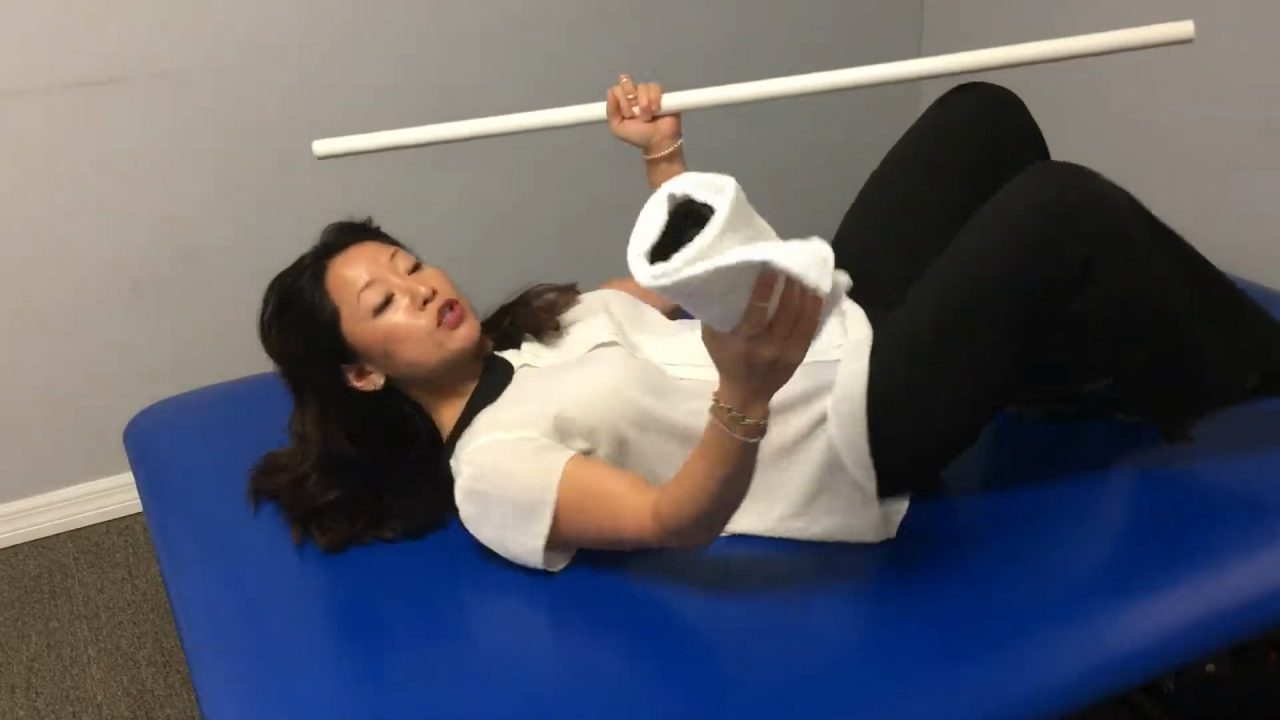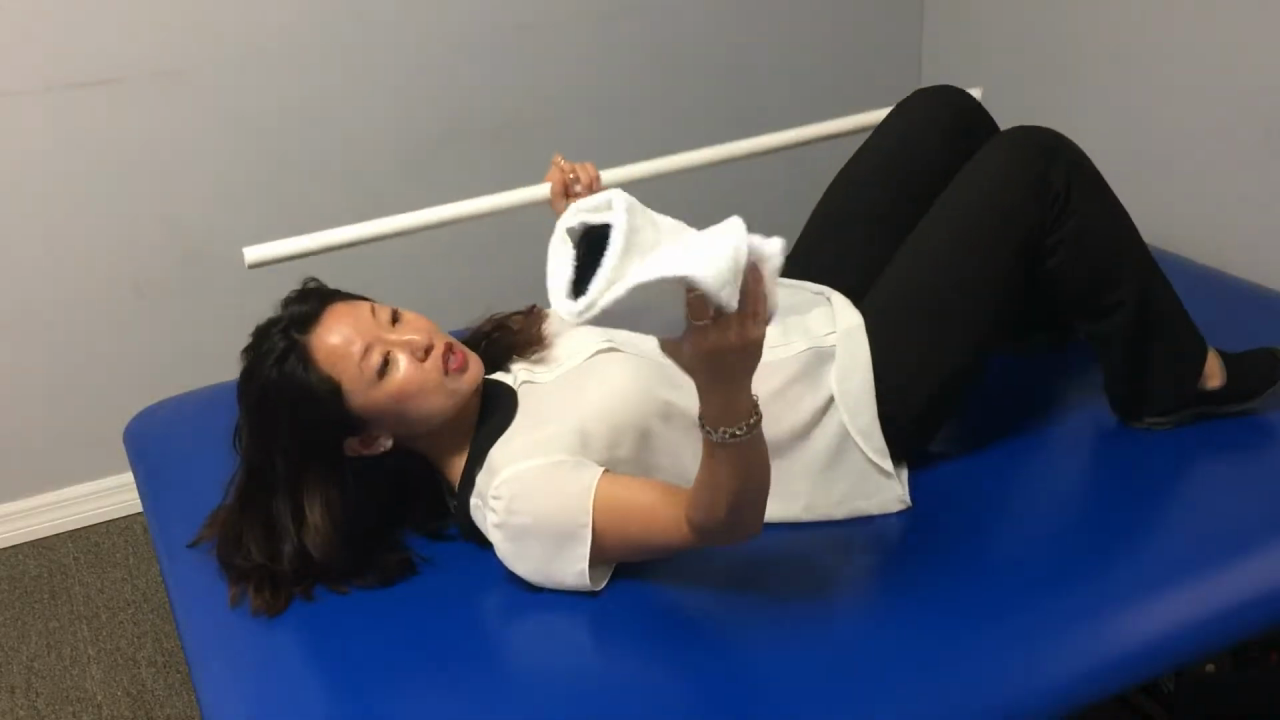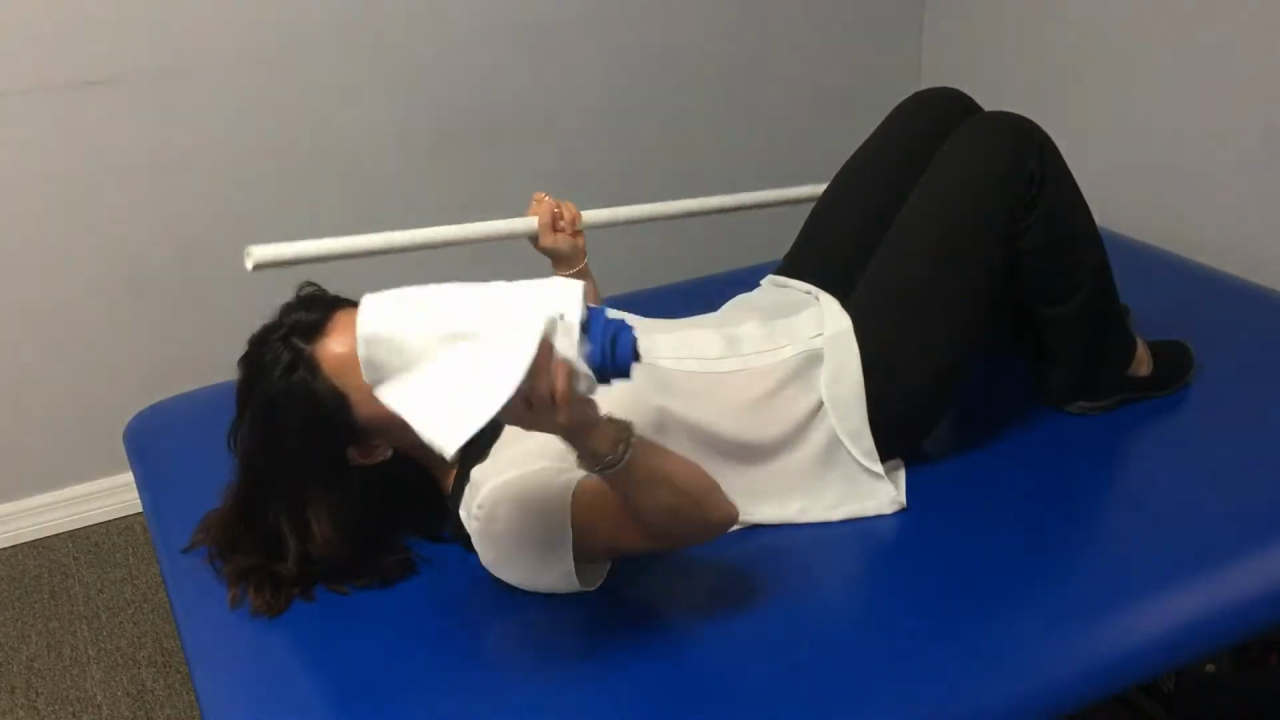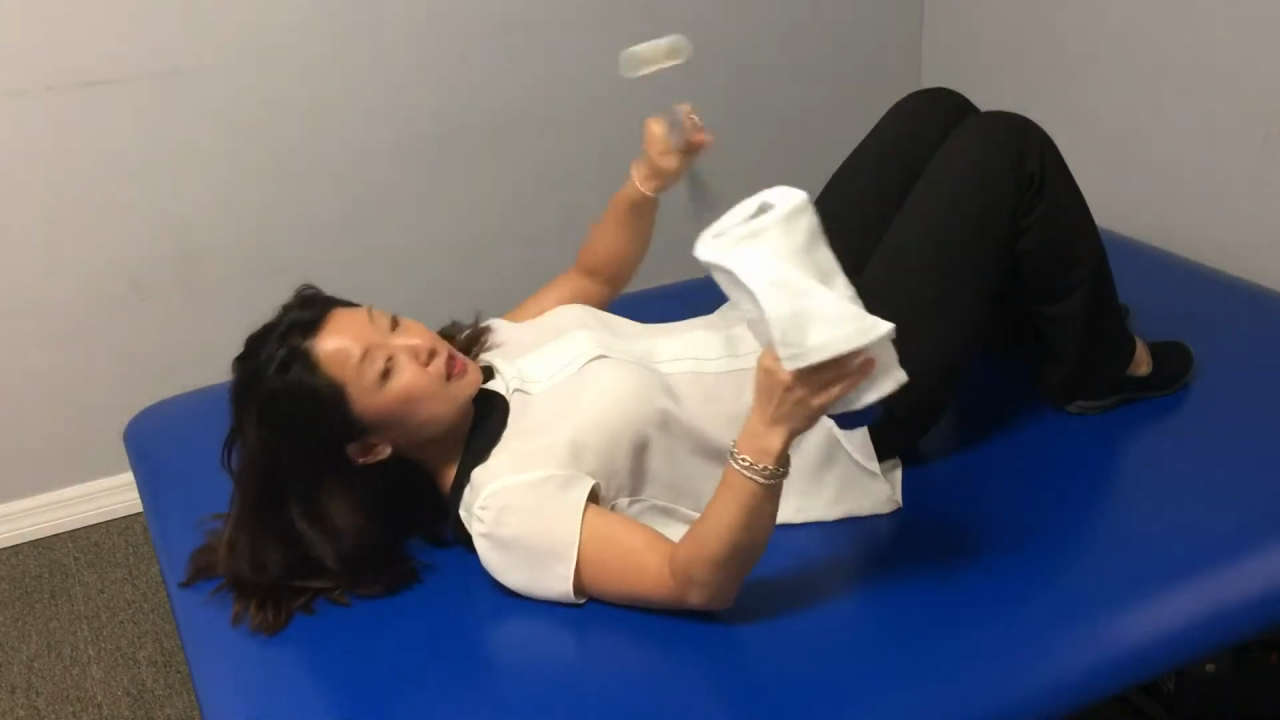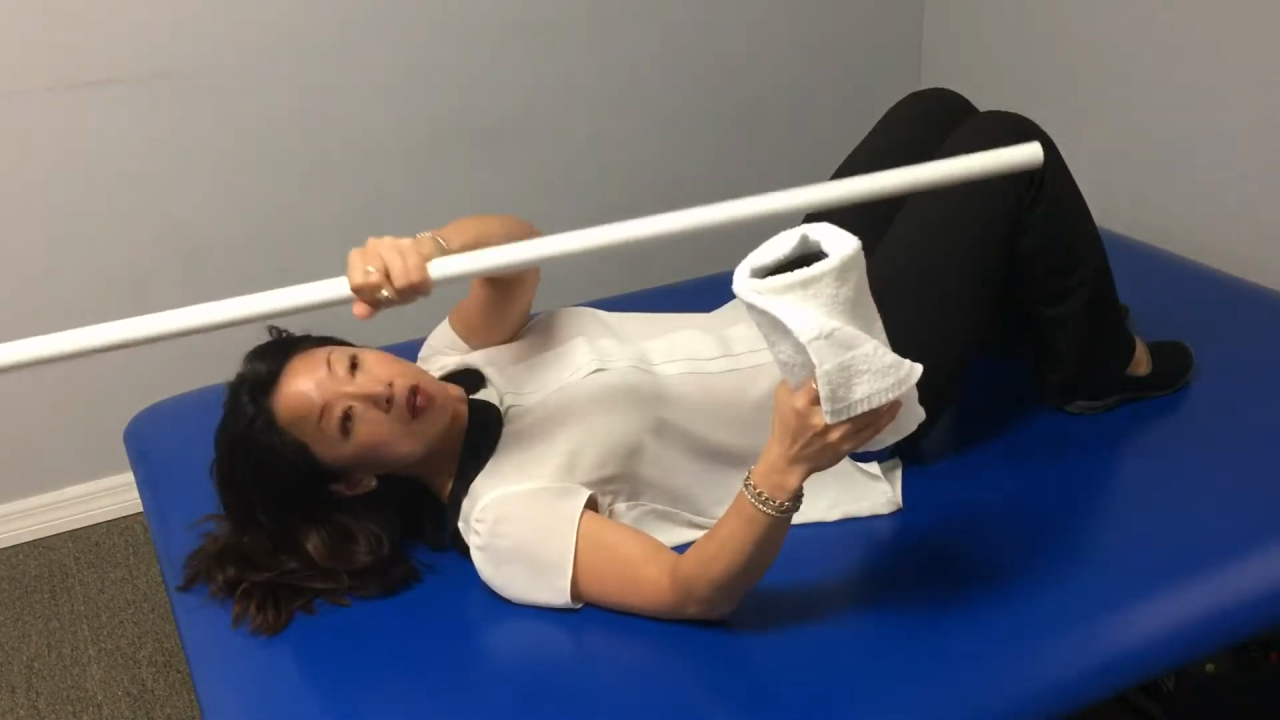
dt=1s
person 1, frame 1
left shoulder: (528, 326)
right shoulder: (484, 464)
right elbow: (669, 522)
left wrist: (663, 155)
right wrist: (745, 402)
left hip: (840, 333)
right hip: (859, 441)
left knee: (984, 116)
right knee: (1061, 209)
left ankle: (1059, 366)
person 1, frame 2
left shoulder: (488, 360)
right shoulder: (514, 499)
right elbow: (722, 518)
right wrist: (725, 391)
left hip: (803, 311)
right hip: (863, 398)
left knee: (944, 112)
right knee: (1038, 164)
left ankle: (1041, 298)
right ankle: (1168, 377)
person 1, frame 3
right shoulder: (501, 508)
right elbow: (704, 513)
left wrist: (570, 269)
right wrist: (579, 427)
left hip: (790, 315)
right hip: (857, 397)
left knee: (943, 113)
right knee: (1007, 150)
left ankle: (1038, 320)
right ankle: (1097, 368)
person 1, frame 4
left shoulder: (482, 357)
right shoulder: (505, 508)
left elbow: (592, 276)
right elbow: (699, 584)
left wrist: (646, 185)
right wrist: (770, 431)
right hip: (860, 401)
left knee: (939, 111)
right knee: (1009, 149)
left ankle: (1034, 323)
right ankle: (1099, 367)
person 1, frame 5
left shoulder: (450, 369)
right shoulder: (500, 521)
left elbow: (512, 245)
right elbow: (693, 591)
left wrist: (419, 252)
right wrist: (785, 470)
left knee: (940, 114)
right knee: (1007, 155)
left ankle: (1037, 329)
right ankle: (1099, 367)
